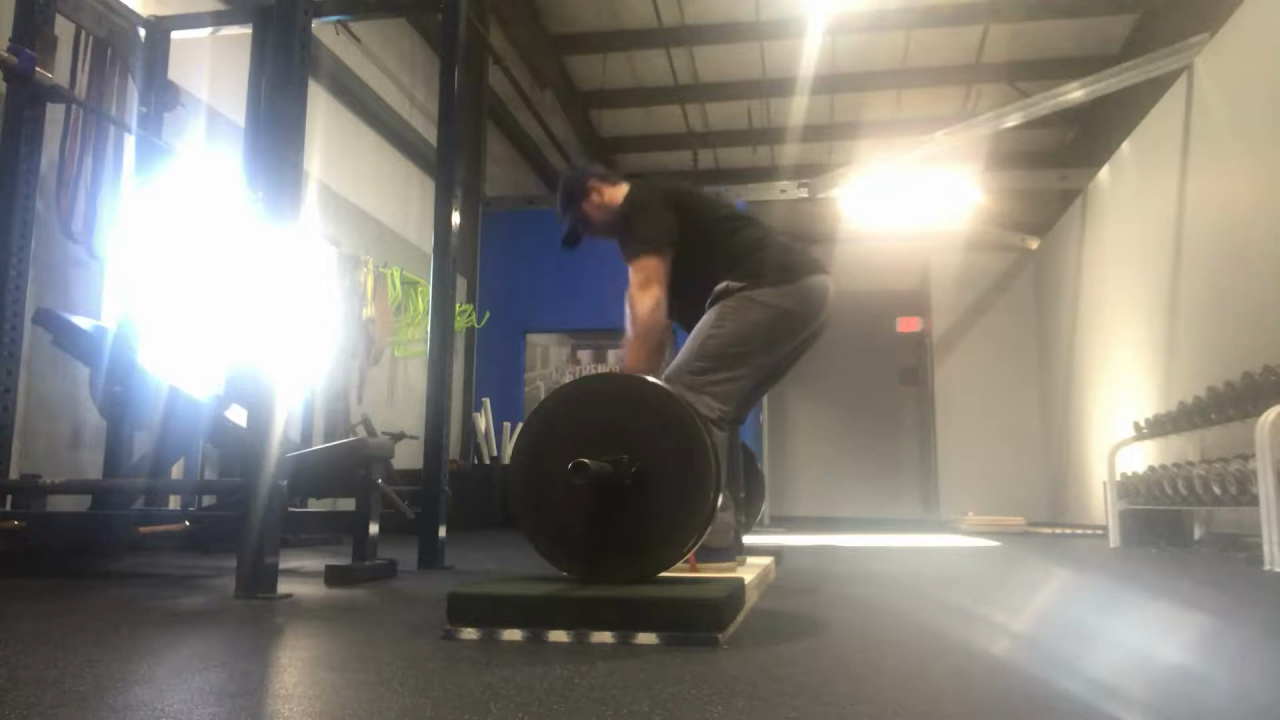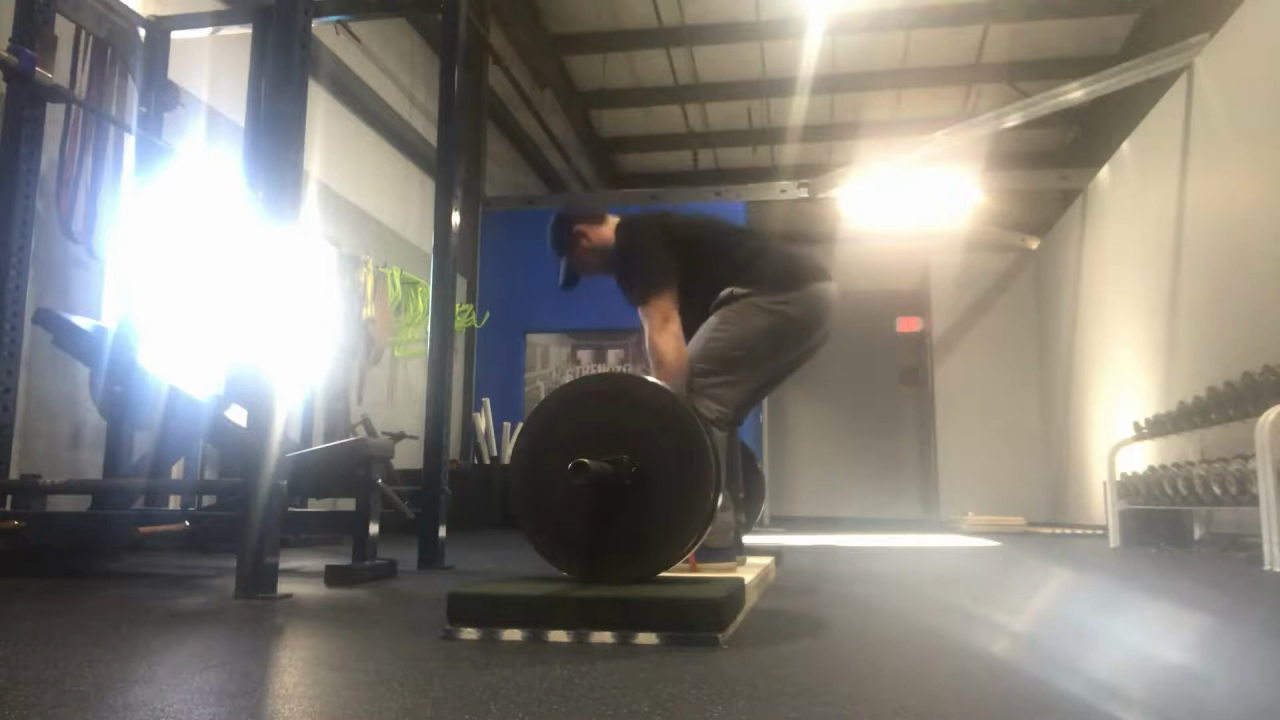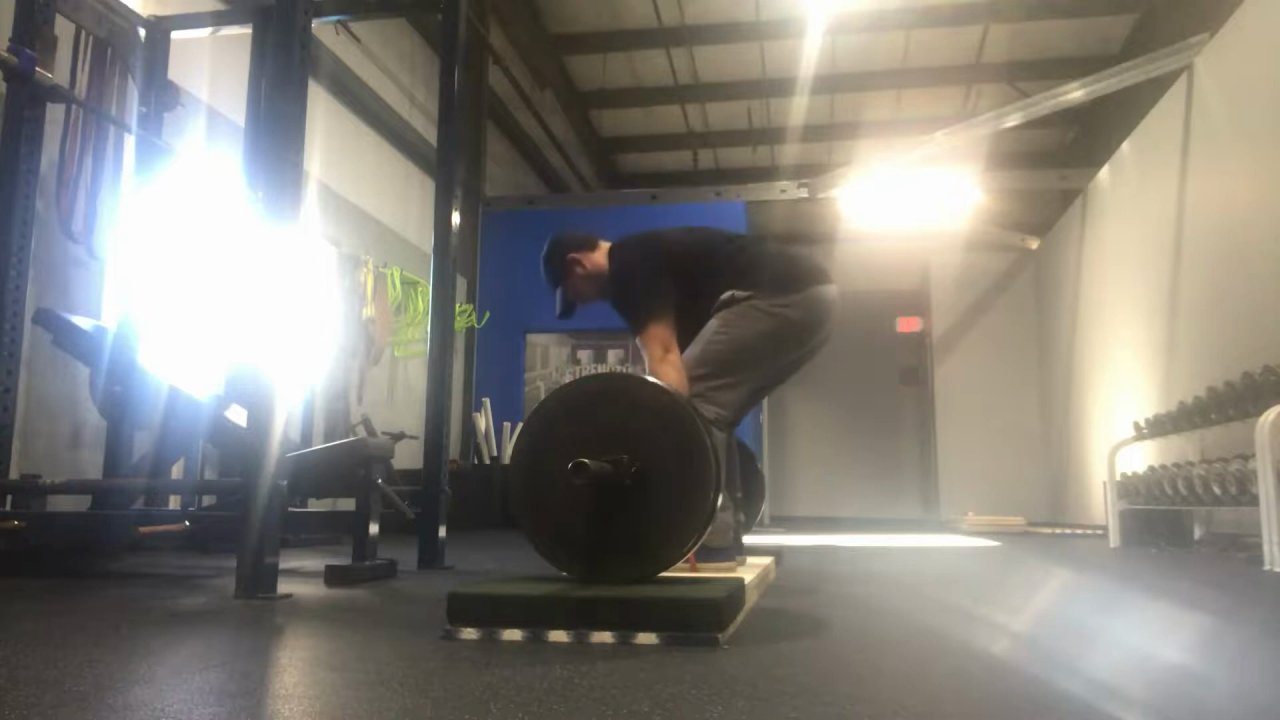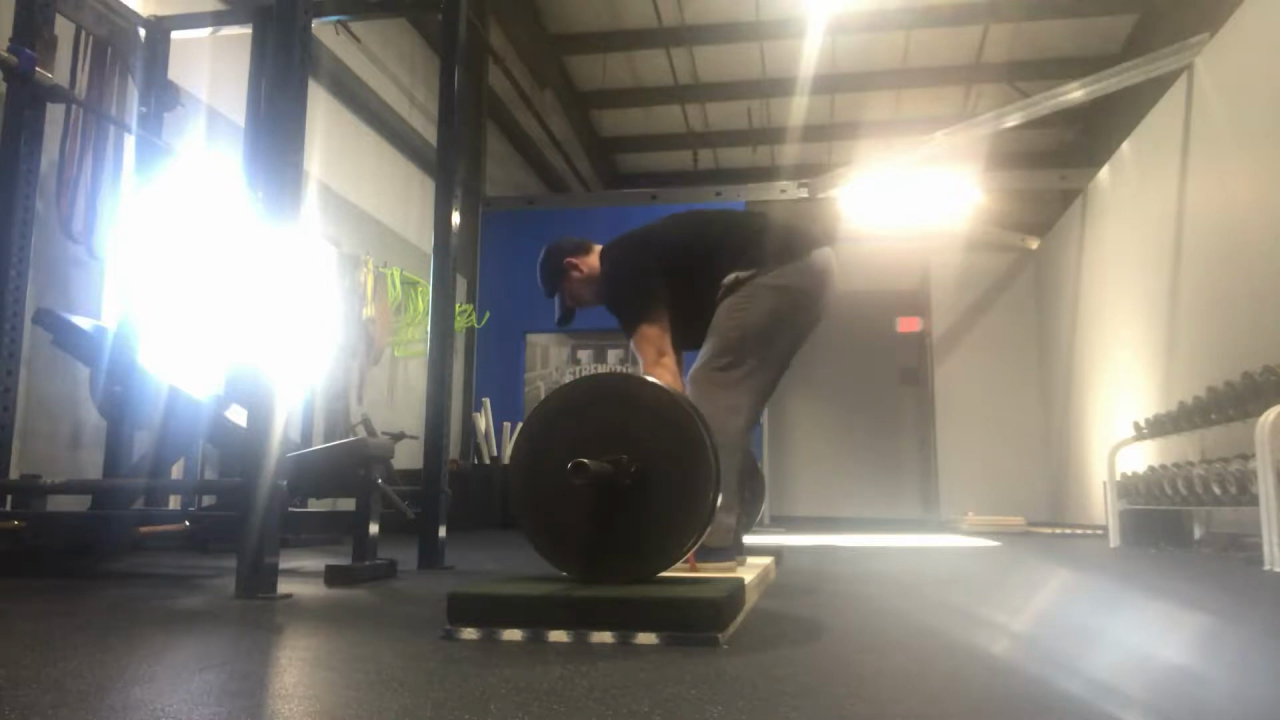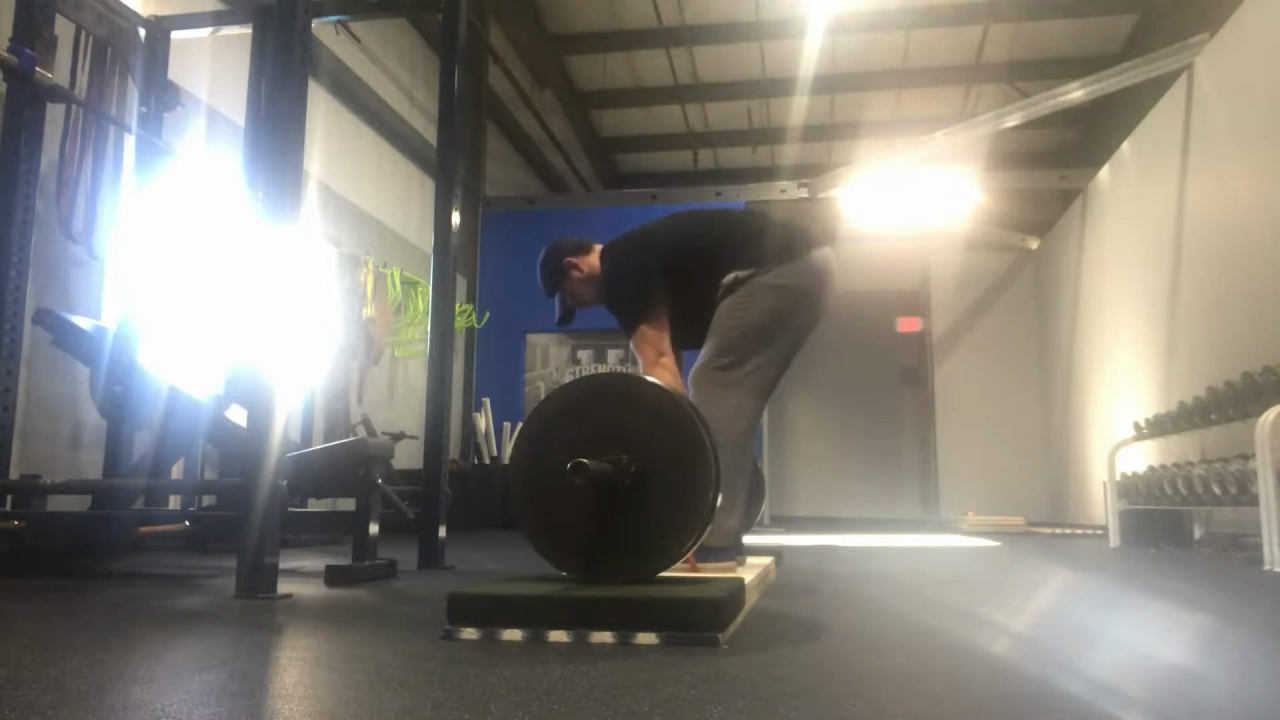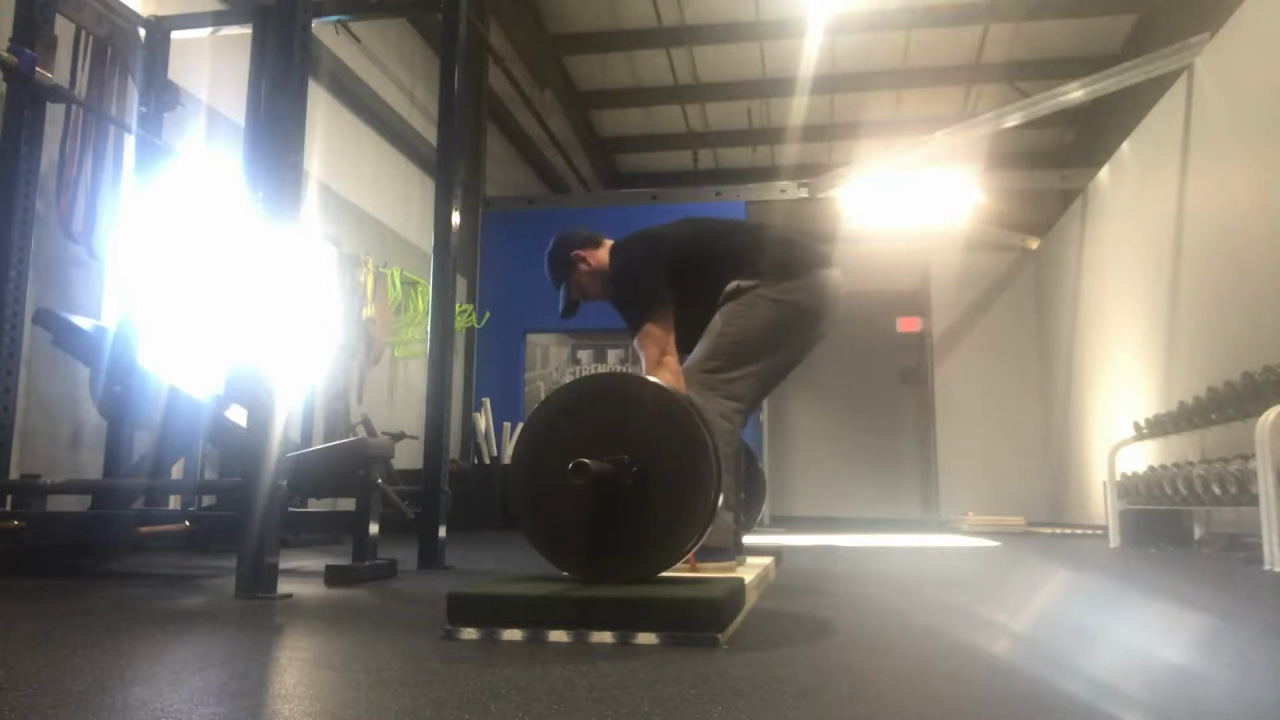
dt=0.2s
person 1, frame 1
left shoulder: (641, 205)
right shoulder: (661, 210)
left elbow: (647, 293)
right elbow: (657, 303)
left wrist: (631, 380)
left hip: (775, 288)
right hip: (804, 287)
left knee: (689, 399)
right knee: (712, 409)
left ankle: (710, 543)
right ankle: (722, 537)
person 1, frame 2
left shoulder: (635, 240)
right shoulder: (651, 237)
left elbow: (665, 330)
right elbow: (671, 331)
left hip: (781, 295)
right hip: (809, 294)
left knee: (689, 400)
right knee: (709, 407)
left ankle: (710, 542)
right ankle: (723, 538)
person 1, frame 3
left shoulder: (629, 265)
right shoulder: (644, 257)
left elbow: (664, 357)
right elbow: (669, 356)
left hip: (783, 297)
right hip: (809, 296)
left knee: (691, 401)
right knee: (707, 405)
left ankle: (709, 542)
right ankle: (723, 538)
person 1, frame 4
left shoulder: (622, 267)
right shoulder: (639, 258)
left elbow: (659, 361)
right elbow: (666, 358)
left hip: (783, 266)
right hip: (807, 262)
left knee: (712, 390)
right knee: (721, 394)
left ankle: (712, 541)
right ankle: (721, 536)
person 1, frame 5
left shoulder: (622, 267)
right shoulder: (638, 259)
left elbow: (659, 362)
right elbow: (666, 360)
left hip: (781, 266)
right hip: (805, 261)
left knee: (717, 391)
right knee: (725, 394)
left ankle: (713, 541)
right ankle: (721, 536)
person 1, frame 6
left shoulder: (629, 264)
right shoulder: (648, 257)
left elbow: (661, 361)
right elbow: (670, 359)
left hip: (787, 280)
right hip: (812, 277)
left knee: (703, 392)
right knee: (714, 394)
left ankle: (712, 541)
right ankle: (721, 536)
